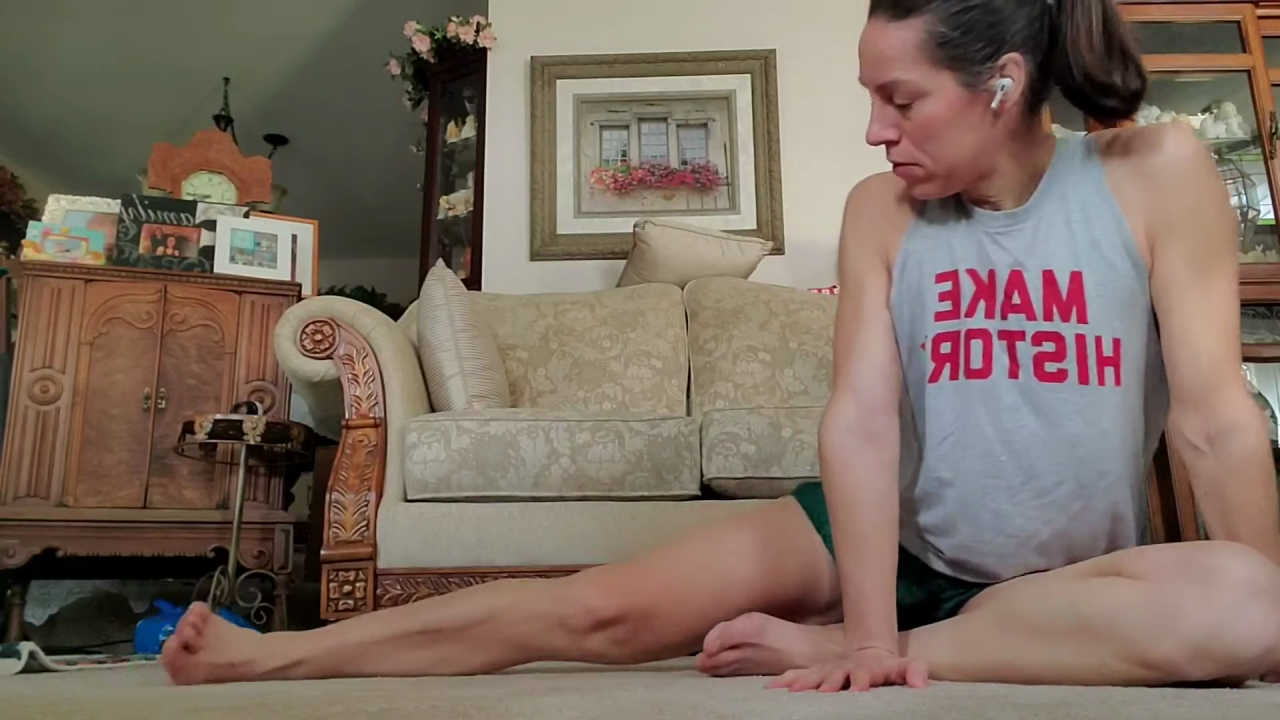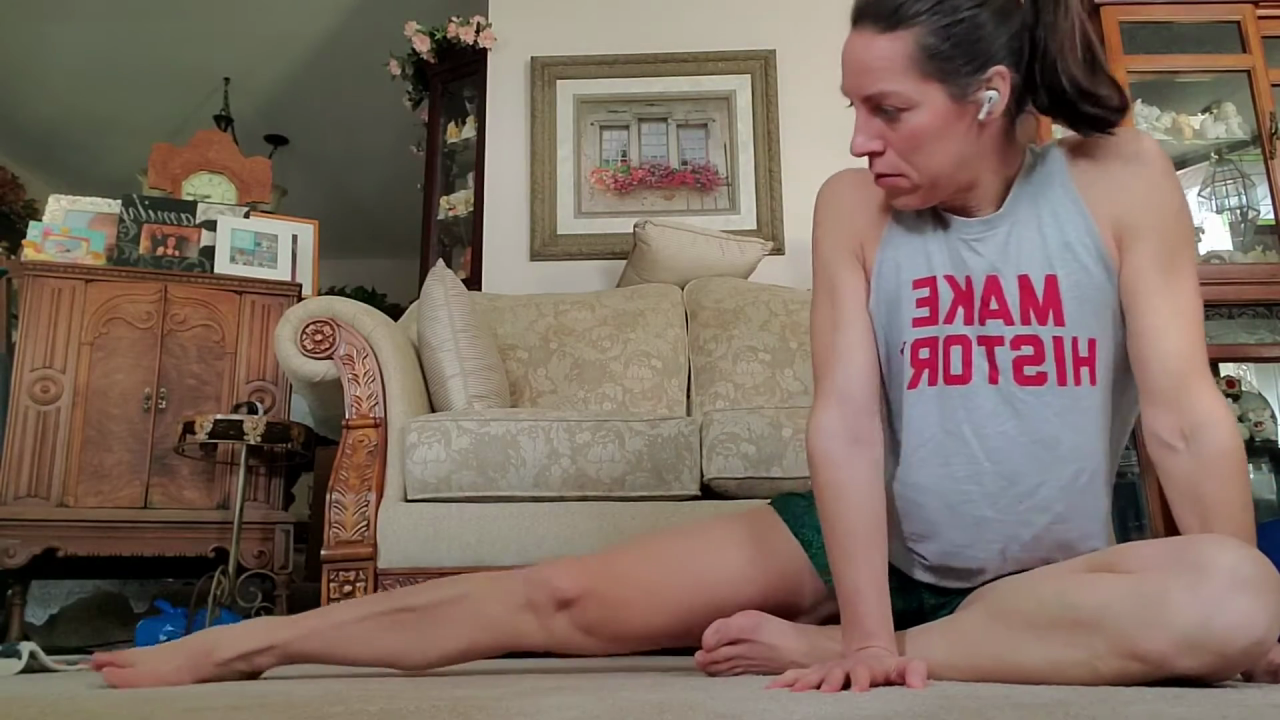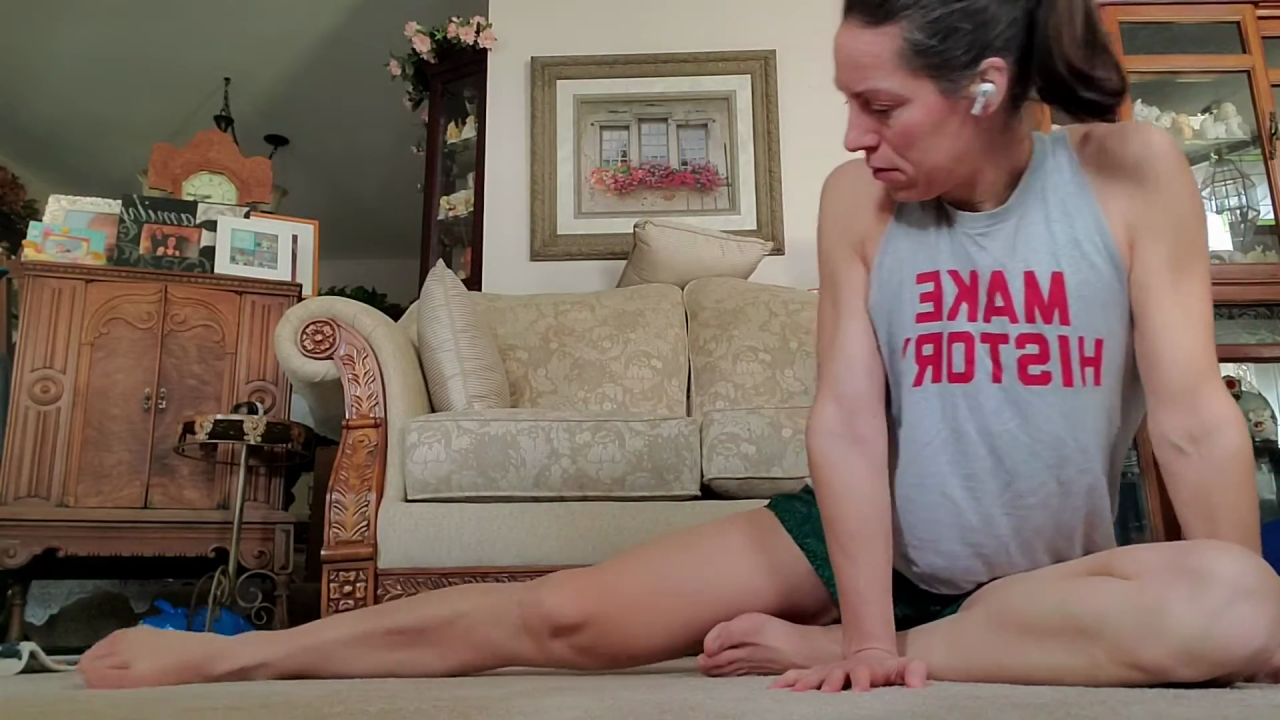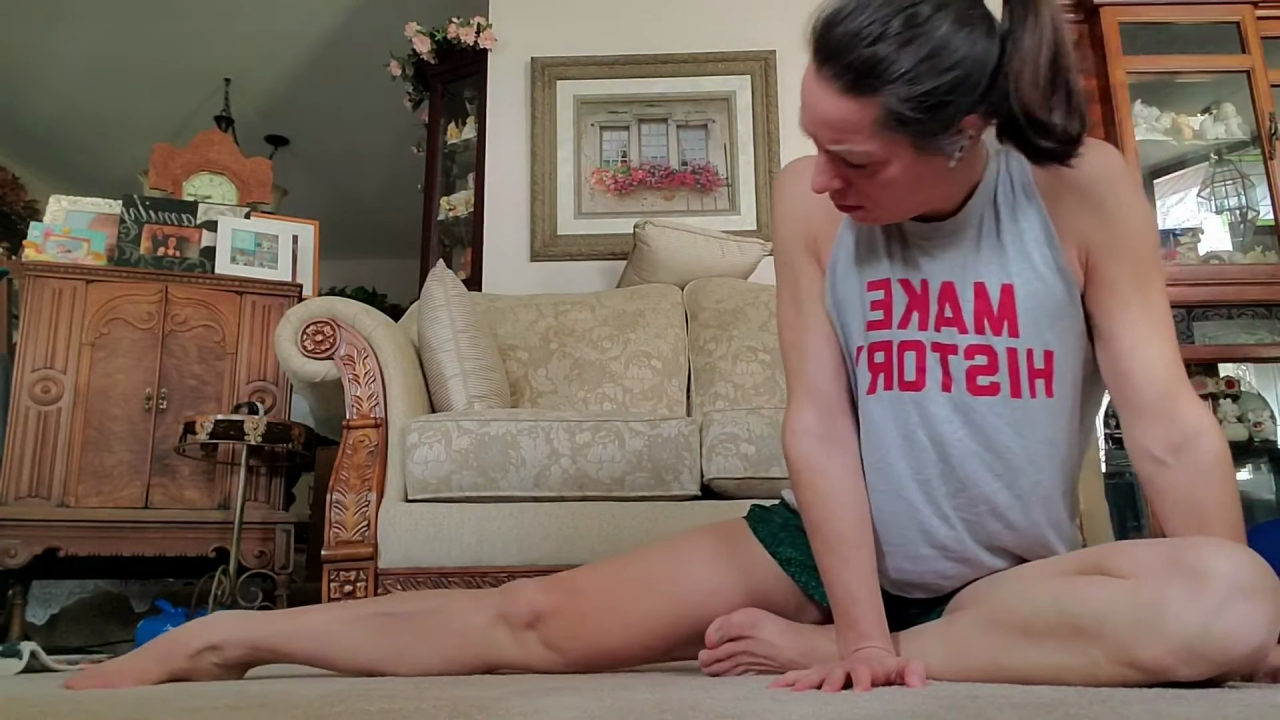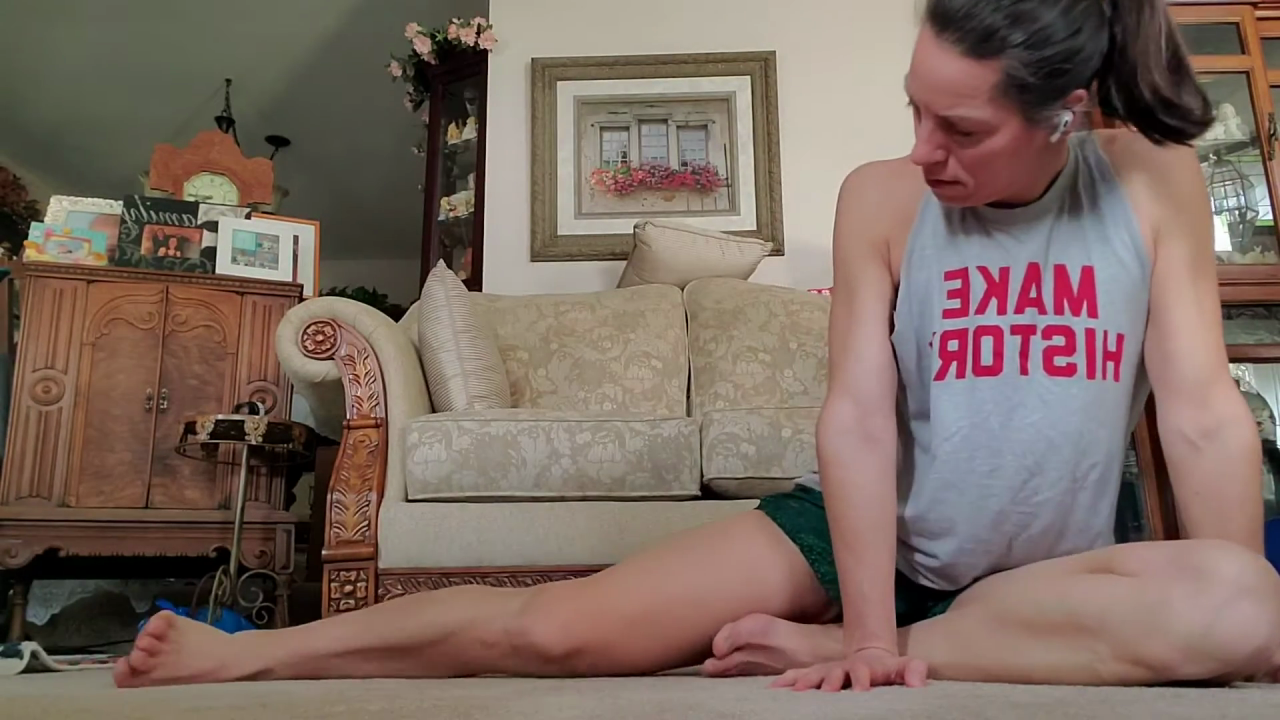
dt=1s
person 1, frame 1
left shoulder: (1159, 173)
right shoulder: (881, 211)
right elbow: (861, 418)
right wrist: (872, 629)
left hip: (1051, 584)
right hip: (887, 530)
right knee: (605, 609)
left ankle: (819, 648)
right ankle: (273, 655)
person 1, frame 2
left shoulder: (1120, 180)
right shoulder: (851, 209)
left elbow: (1183, 417)
right elbow: (844, 421)
left wrist: (1139, 642)
right wrist: (869, 629)
left hip: (1038, 583)
right hip: (864, 539)
right knee: (569, 593)
left ankle: (807, 652)
right ankle: (239, 645)
person 1, frame 3
left shoulder: (1127, 172)
right shoulder: (857, 199)
right elbow: (846, 419)
right wrist: (871, 627)
left hip: (1040, 578)
right hip: (865, 537)
right knee: (565, 613)
left ankle: (815, 653)
right ankle: (233, 656)
person 1, frame 4
left shoulder: (1083, 187)
right shoulder: (808, 199)
left elbow: (1167, 424)
right elbow: (818, 424)
right wrist: (860, 624)
left hip: (1020, 579)
right hip: (836, 544)
right knee: (534, 618)
left ankle: (812, 655)
right ankle: (220, 640)
person 1, frame 5
left shoulder: (1151, 182)
right shoulder: (880, 196)
right elbow: (858, 418)
right wrist: (866, 625)
left hip: (1038, 575)
right hip: (857, 527)
right knee: (559, 629)
left ankle: (819, 650)
right ankle: (248, 654)
